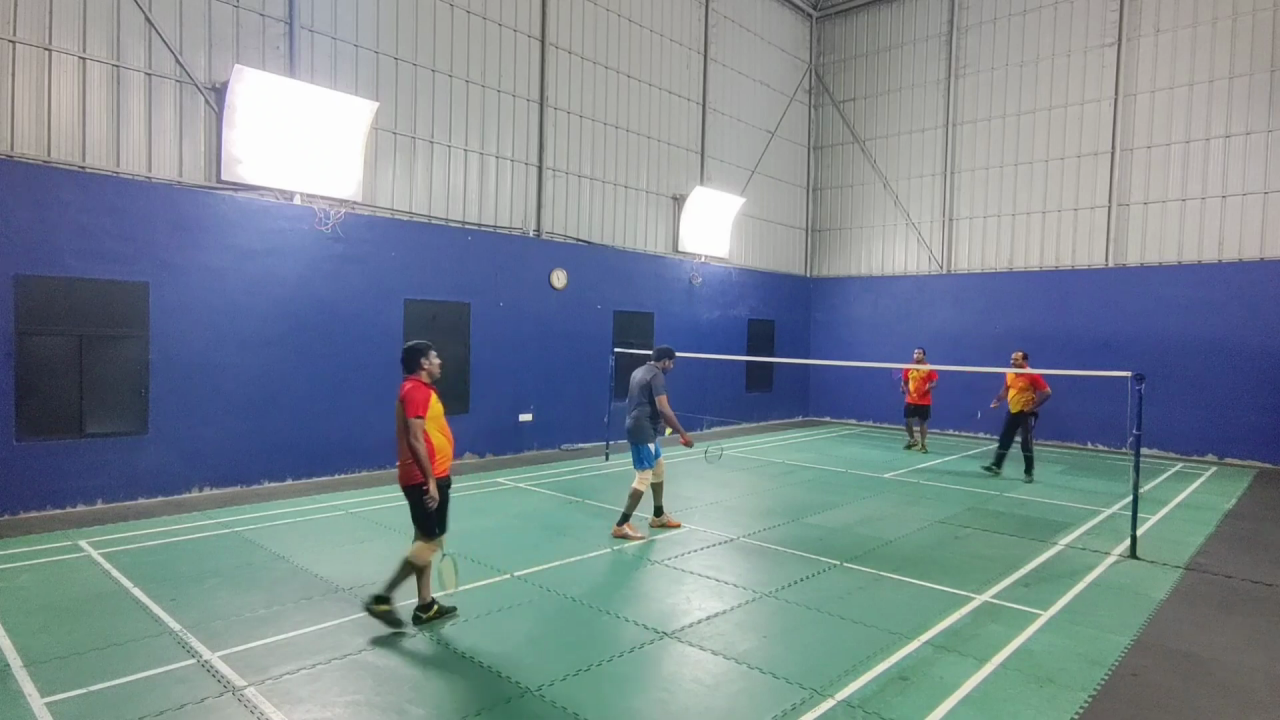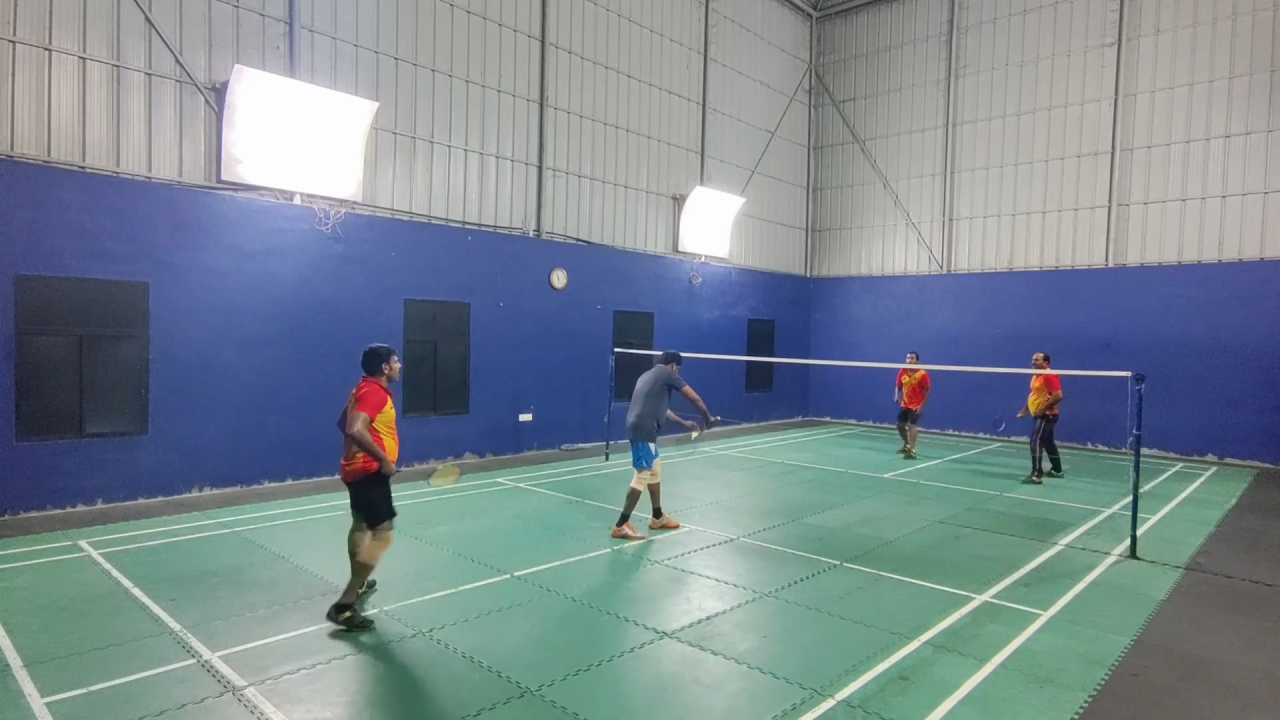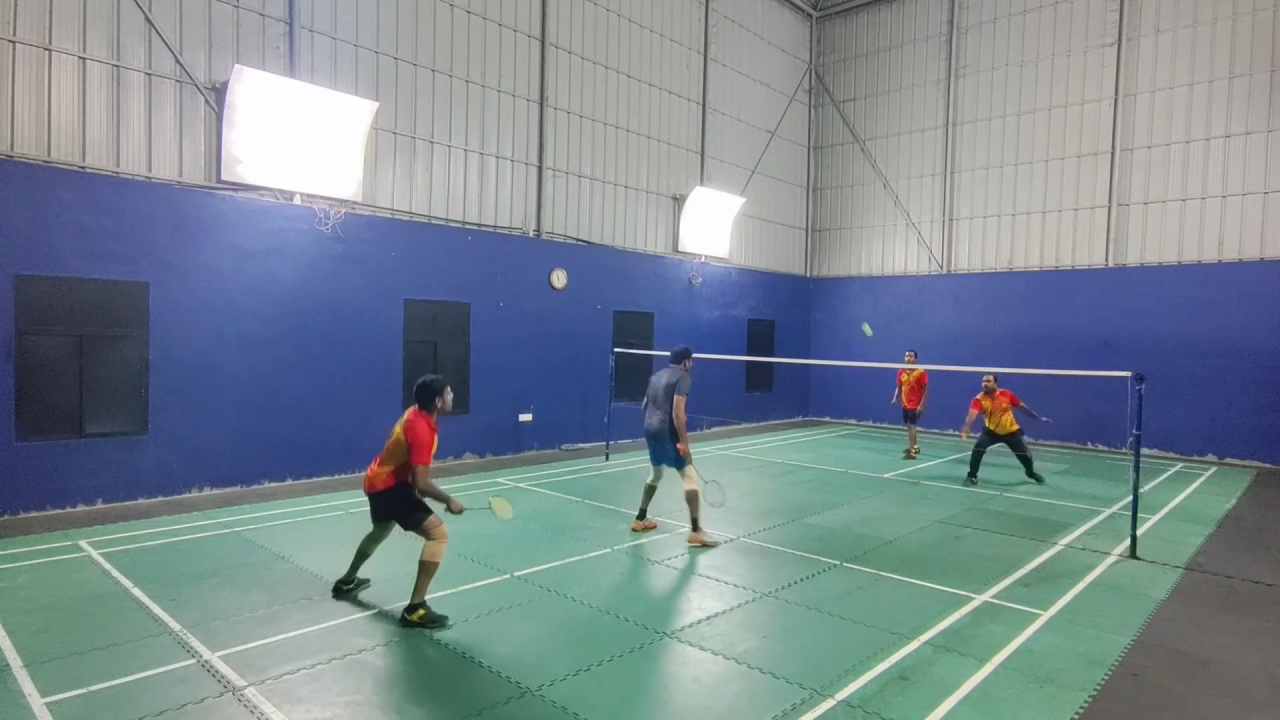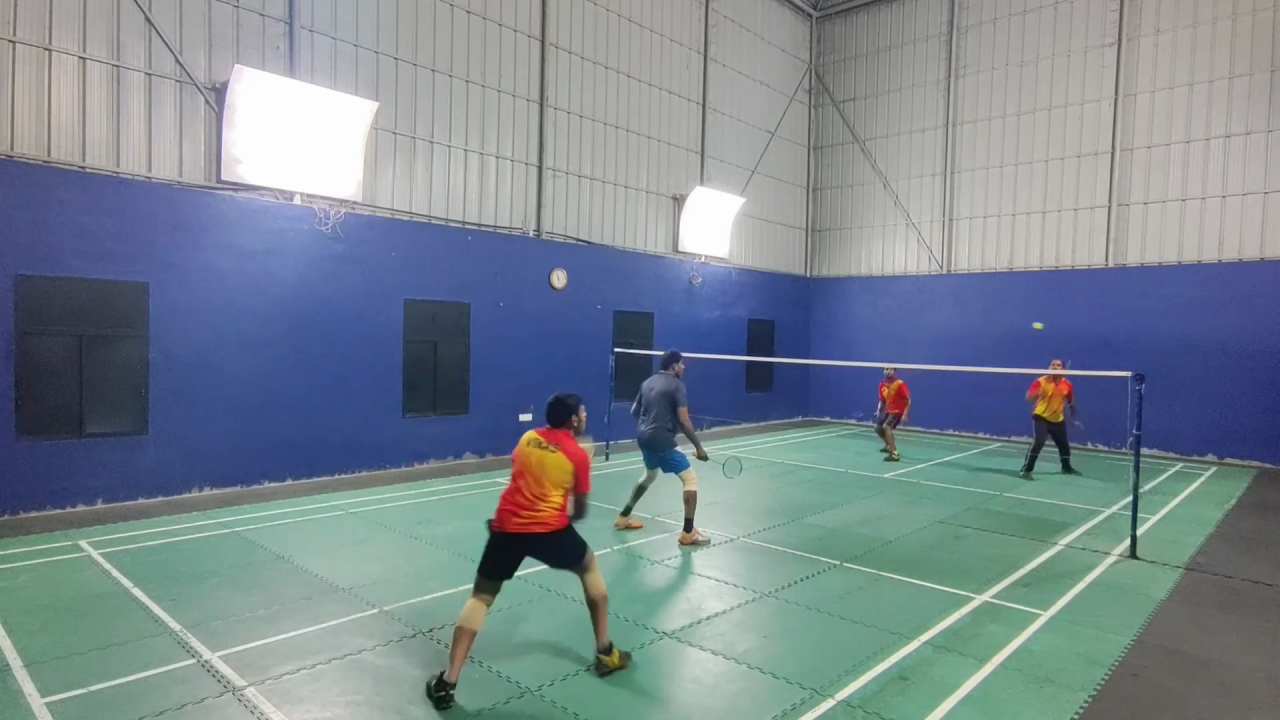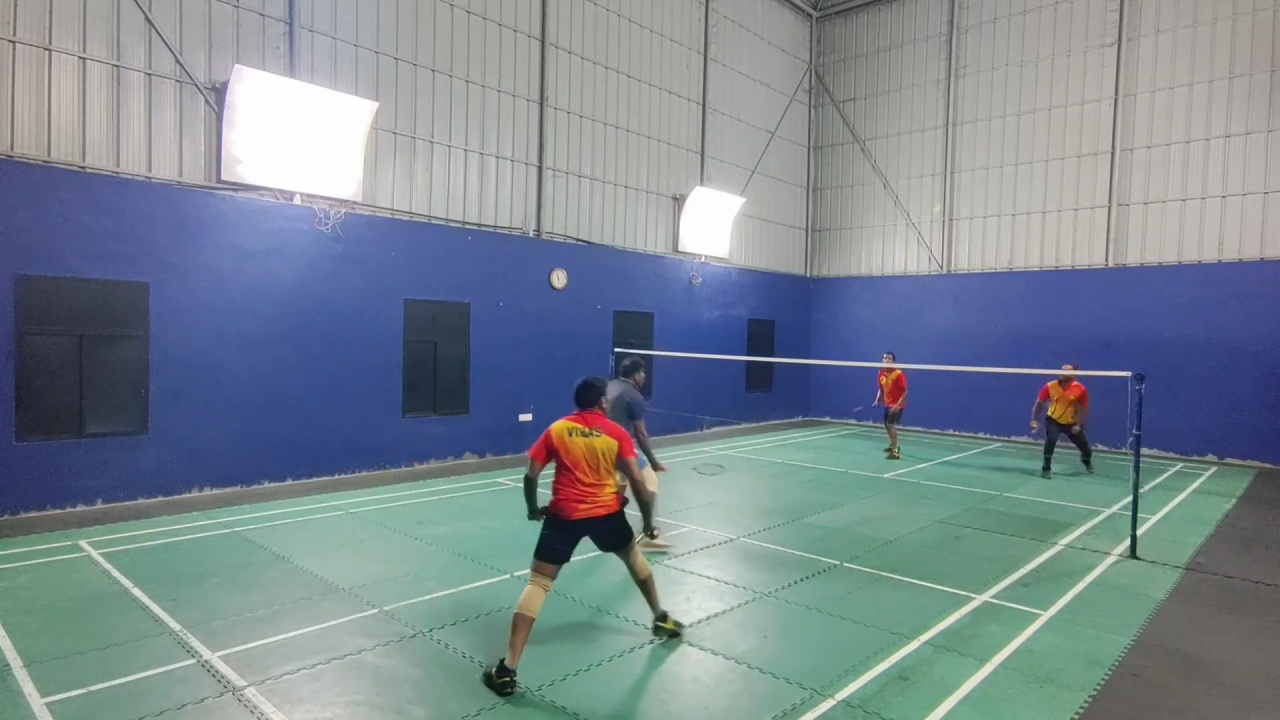
dt=1s
person 1, frame 1
left shoulder: (417, 390)
right shoulder: (417, 391)
right elbow: (415, 440)
right wrist: (431, 481)
left hip: (424, 477)
right hip: (425, 479)
left knee: (430, 538)
right knee: (431, 541)
left ankle: (426, 605)
right ankle: (382, 598)
person 1, frame 2
left shoulder: (364, 390)
right shoulder: (374, 392)
left elbow: (344, 425)
right elbow: (355, 430)
right wrist: (385, 459)
left hip: (356, 471)
right hip: (370, 473)
left knee: (363, 525)
right knee: (382, 536)
left ankle: (359, 584)
right ankle: (344, 606)
person 1, frame 3
left shoulder: (416, 414)
right shoulder: (422, 431)
right elbow: (421, 485)
left wrist: (434, 486)
right wrist: (448, 500)
left hip: (378, 482)
right hip: (389, 488)
left knee: (380, 531)
right knee: (438, 533)
left ankle: (347, 581)
right ankle: (416, 608)
person 1, frame 4
left shoulder: (529, 438)
right shoulder: (577, 455)
right elbow: (579, 504)
left hip: (507, 528)
right hip: (551, 529)
left knee: (480, 597)
right knee: (591, 568)
left ankle: (448, 679)
right ankle: (605, 651)
person 1, frame 5
left shoulder: (556, 429)
right shoulder: (616, 433)
left elbow: (530, 475)
right elbow: (637, 482)
left wrist: (533, 507)
right wrist: (648, 520)
left hip: (563, 514)
right hip: (606, 512)
left knee: (537, 584)
right knee: (632, 556)
left ankle: (508, 668)
right ankle: (662, 620)
person 2, frame 1
left shoulder: (639, 371)
right shoulder: (656, 376)
right elbow: (664, 409)
right wrist: (683, 433)
left hip: (639, 428)
right hip: (643, 431)
left knee: (658, 469)
right knee: (643, 477)
left ankle: (658, 515)
right ankle: (621, 525)
person 2, frame 2
left shoulder: (648, 375)
right shoulder: (668, 374)
right elbow: (694, 398)
left wrist: (683, 422)
right wrist: (708, 416)
left hip: (638, 428)
right hip: (643, 430)
left knee: (654, 469)
right knee: (642, 475)
left ankle: (658, 517)
right ankle: (621, 525)
person 2, frame 3
left shoulder: (656, 376)
right shoulder: (682, 377)
left elbow: (645, 406)
right elbow: (678, 411)
right wrist: (683, 442)
left hip: (650, 429)
right hip: (666, 432)
left knee: (655, 474)
right knee: (690, 477)
left ankle: (640, 519)
right ankle: (696, 532)
person 2, frame 4
left shoulder: (648, 383)
right shoulder: (677, 385)
left elbow: (634, 411)
right elbow: (684, 421)
right wrist: (699, 447)
left hip: (644, 438)
right hip: (662, 441)
left knee: (650, 475)
right knee: (690, 478)
left ankle: (624, 516)
right ankle: (688, 532)
person 2, frame 5
left shoulder: (606, 387)
right shoulder: (634, 396)
right elbow: (641, 433)
right wrist: (654, 462)
right knee: (650, 480)
right ankle: (649, 536)
